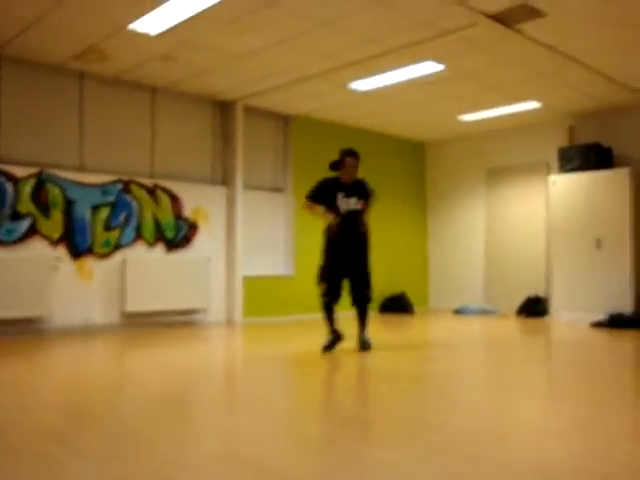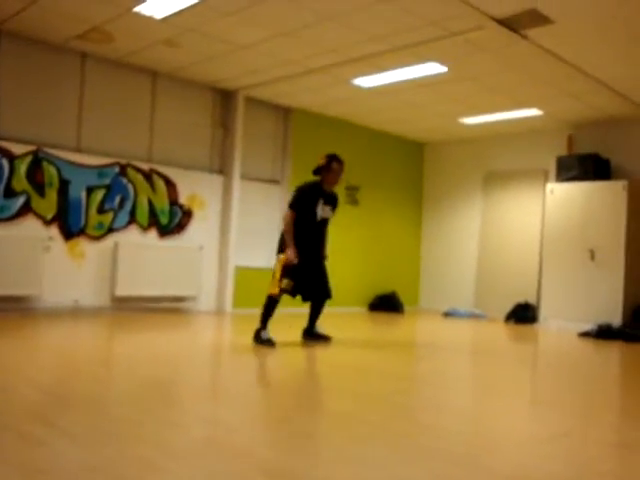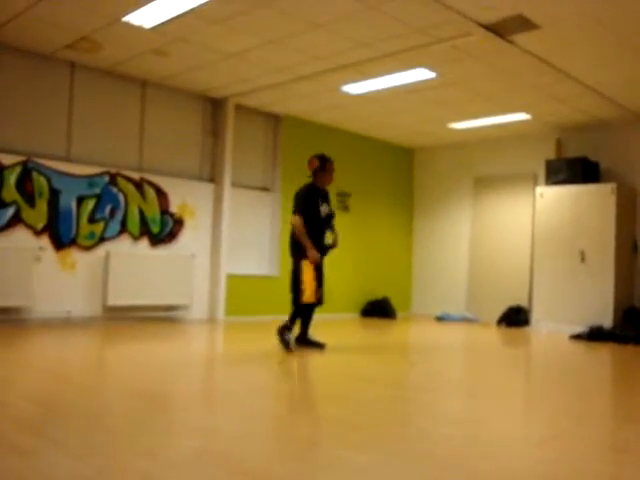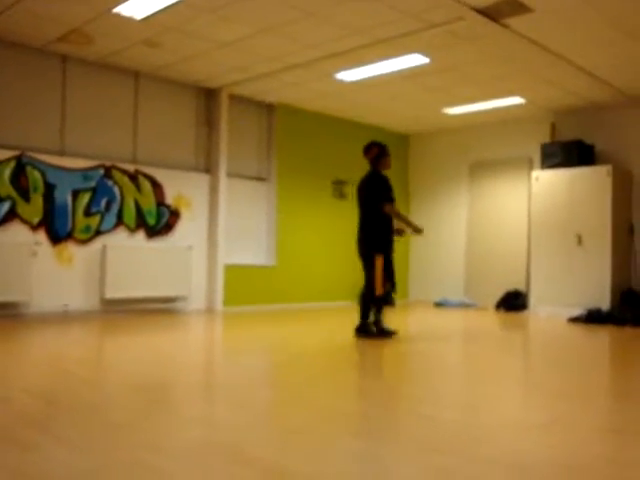
dt=1s
person 1, frame 1
left shoulder: (361, 186)
right shoulder: (327, 185)
right elbow: (308, 203)
left wrist: (364, 217)
right wrist: (325, 214)
left hip: (358, 249)
right hip: (335, 248)
left knee: (362, 292)
right knee: (327, 291)
left ankle: (363, 334)
right ankle: (332, 332)
person 1, frame 2
left shoulder: (333, 198)
right shoulder: (306, 190)
right elbow: (289, 216)
left wrist: (322, 251)
right wrist: (290, 248)
left hip: (312, 251)
right hip: (293, 247)
left knee: (322, 290)
right knee: (281, 286)
left ankle: (310, 329)
right ankle: (262, 330)
person 1, frame 3
left shoulder: (324, 194)
right shoulder: (306, 193)
right elbow: (296, 221)
left wrist: (334, 236)
right wrist: (309, 249)
left hip: (317, 250)
right hip: (304, 250)
left knee: (315, 294)
right knee: (310, 292)
left ankle: (303, 335)
right ankle: (287, 328)
person 1, frame 4
left shoulder: (365, 181)
right shoulder: (379, 180)
right elbow: (389, 208)
left wrist: (391, 229)
right wrist: (412, 225)
left hip: (367, 237)
right hip: (377, 239)
left knee: (381, 282)
right knee: (376, 283)
left ankle: (376, 322)
right ankle: (364, 325)
